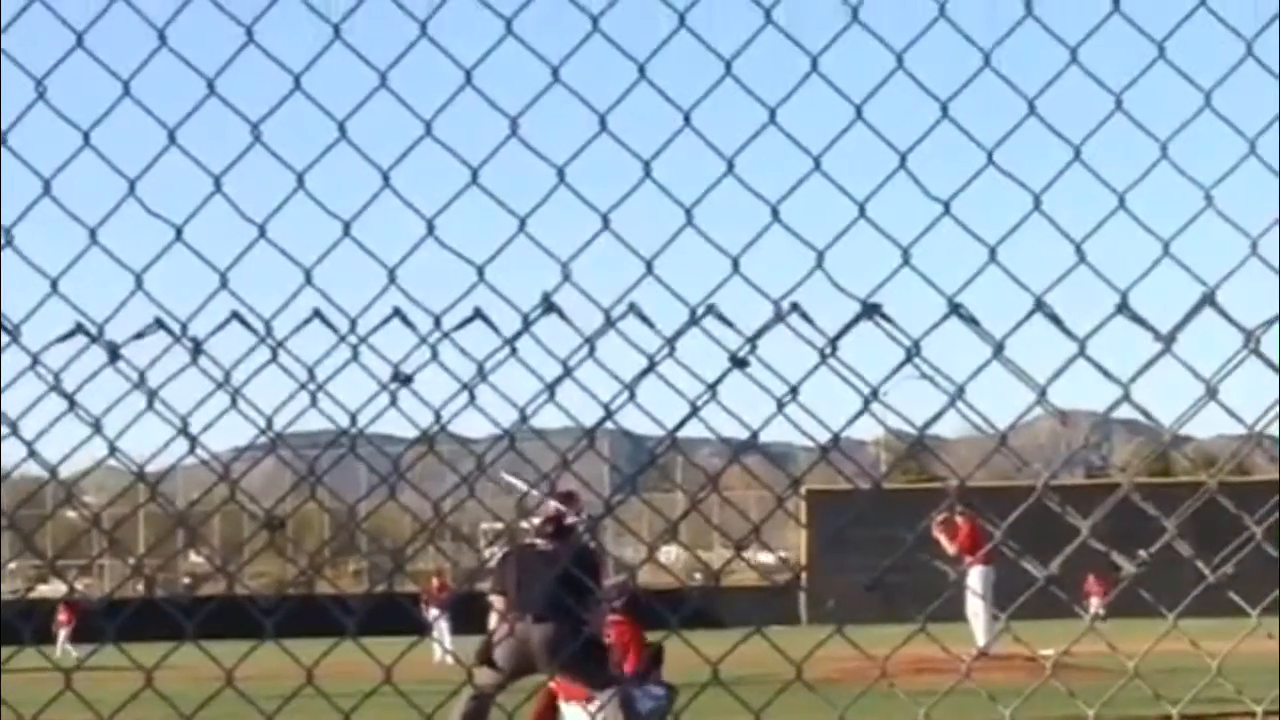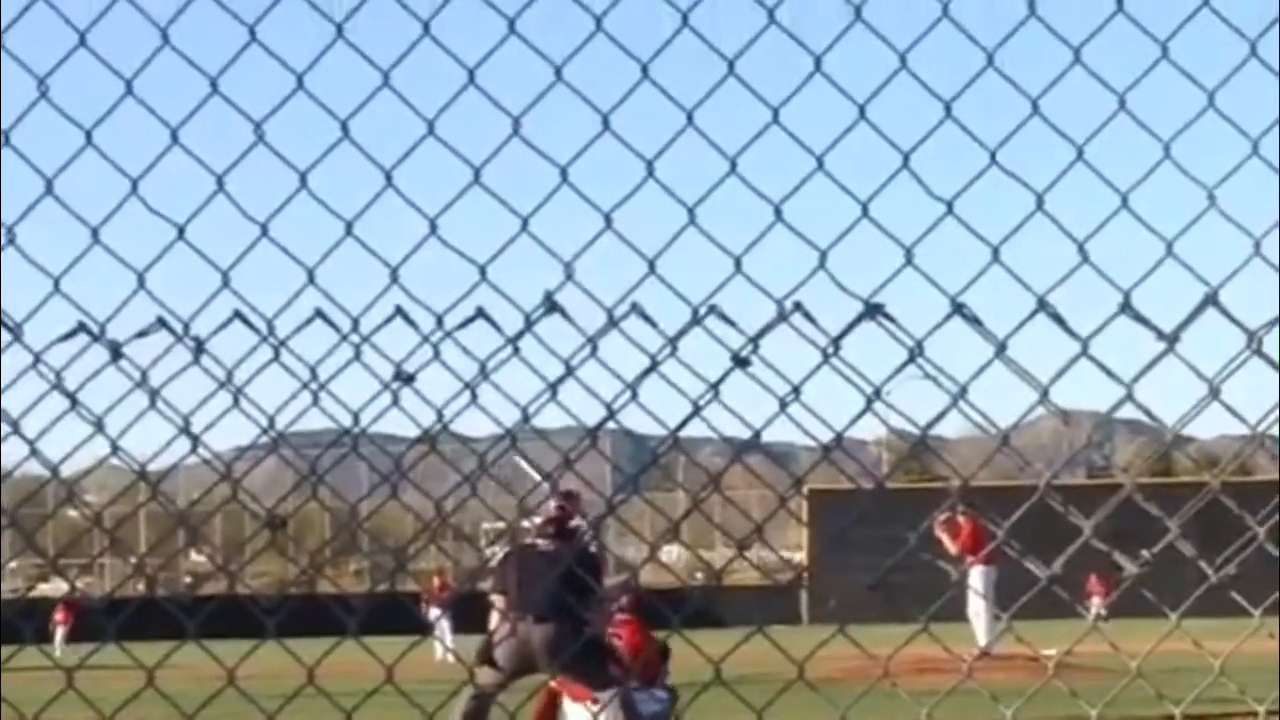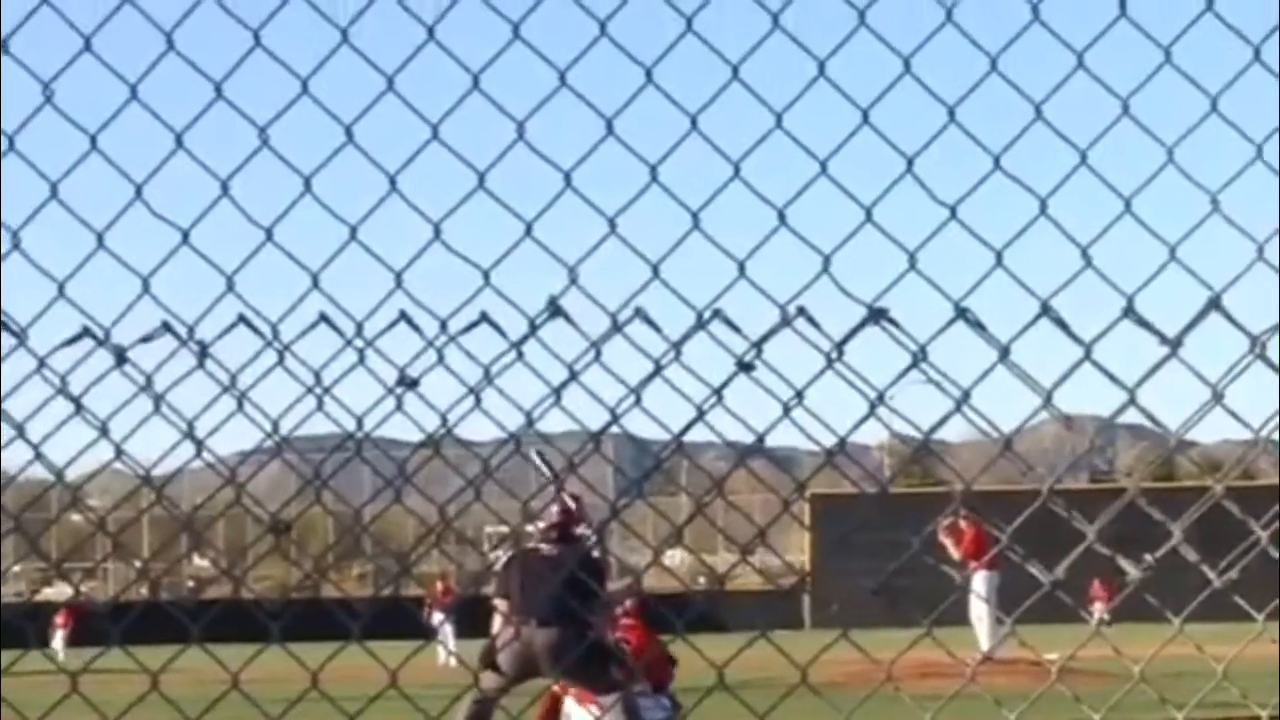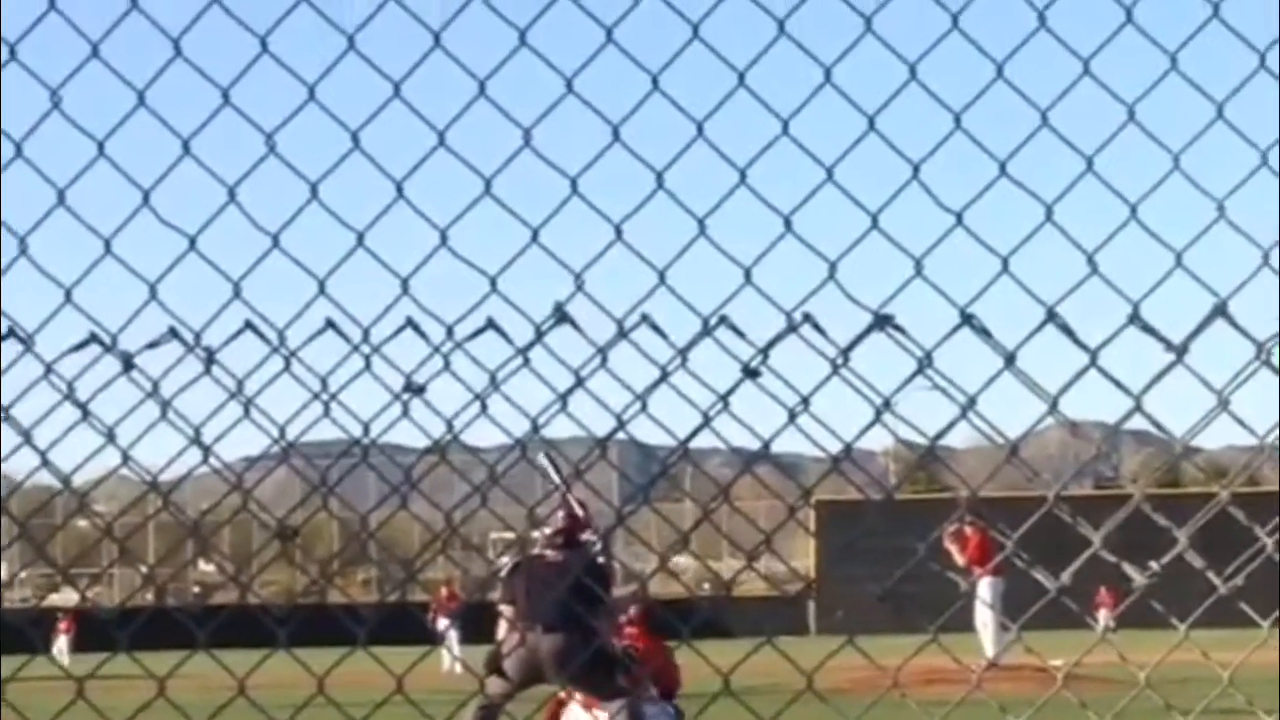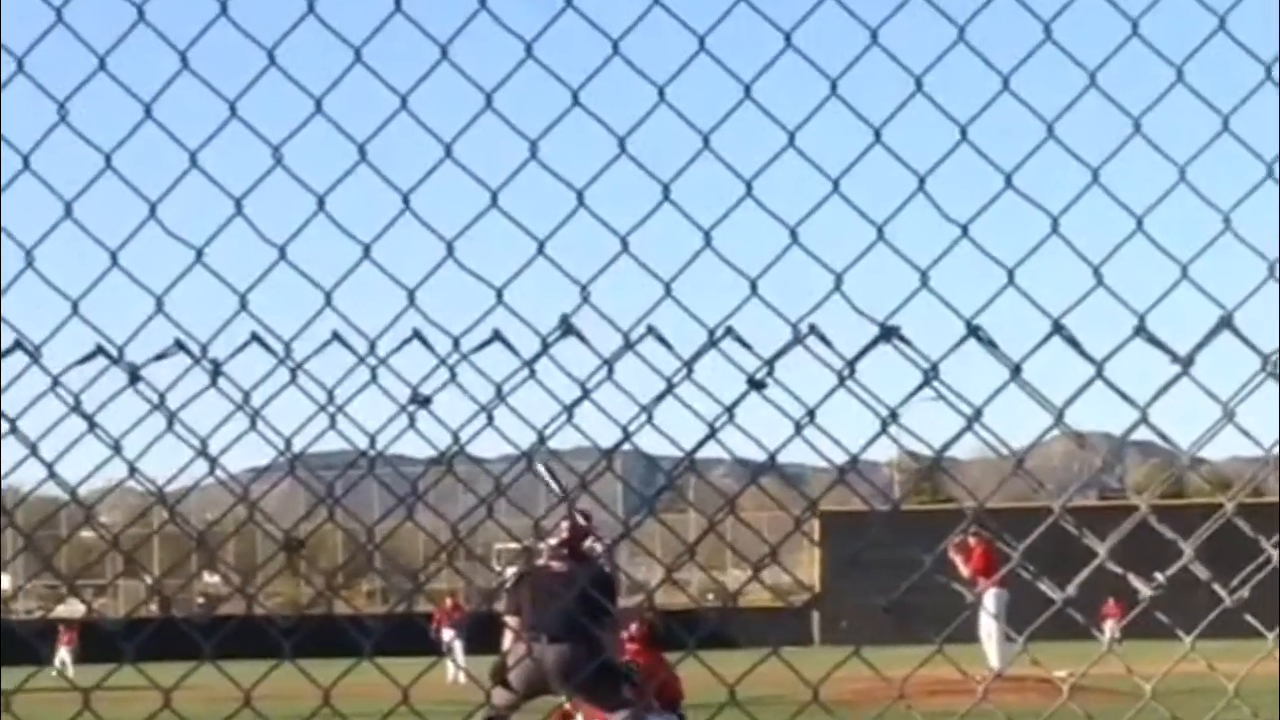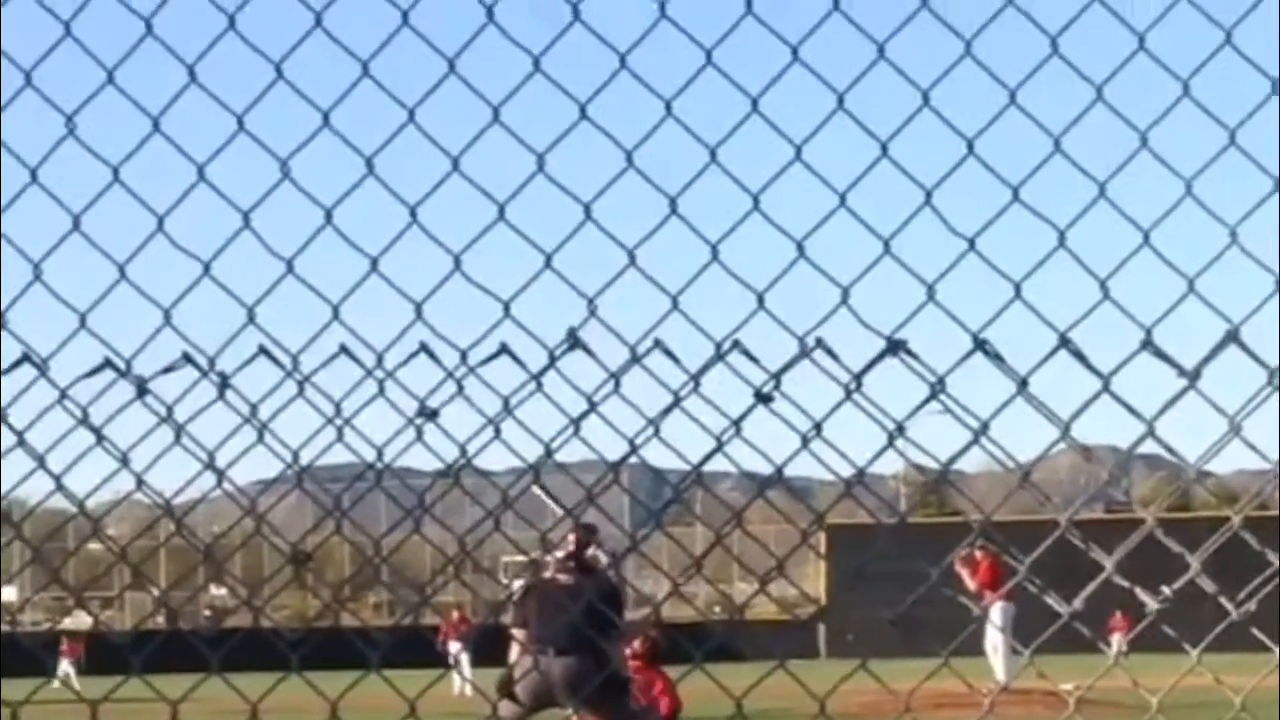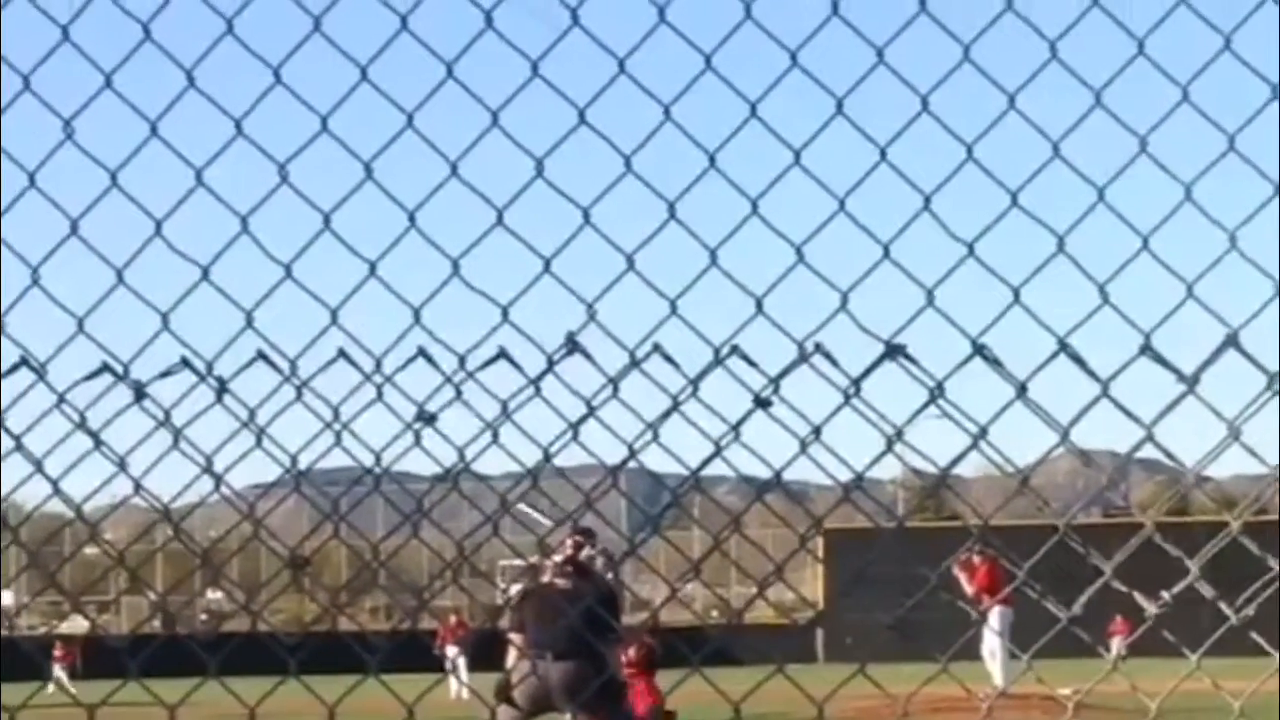
dt=0.1s
person 1, frame 1
left shoulder: (512, 556)
right shoulder: (582, 554)
left elbow: (497, 606)
right elbow: (591, 607)
left wrist: (491, 642)
right wrist: (595, 645)
left hip: (513, 635)
right hip: (560, 634)
left knee: (479, 691)
right knee: (610, 686)
person 1, frame 2
left shoulder: (513, 556)
right shoulder: (583, 556)
left elbow: (499, 605)
right elbow: (592, 607)
left wrist: (492, 643)
right wrist: (597, 646)
left hip: (514, 636)
right hip: (559, 634)
left knee: (479, 690)
right knee: (611, 687)
person 1, frame 3
left shoulder: (517, 560)
right shoulder: (585, 561)
left elbow: (501, 611)
right elbow: (596, 613)
left wrist: (494, 649)
right wrist: (605, 647)
left hip: (518, 642)
right hip: (564, 641)
left knee: (484, 694)
right knee: (616, 690)
person 1, frame 4
left shoulder: (520, 566)
right shoulder: (591, 565)
left elbow: (506, 618)
right elbow: (601, 618)
left wrist: (500, 654)
left hip: (522, 646)
right hip: (568, 645)
person 1, frame 5
left shoulder: (525, 578)
right shoulder: (596, 576)
left elbow: (512, 628)
right elbow: (606, 631)
left wrist: (505, 666)
left hip: (527, 657)
right hip: (573, 656)
person 1, frame 6
left shoulder: (532, 590)
right shoulder: (603, 589)
left elbow: (518, 643)
right elbow: (612, 646)
left wrist: (513, 677)
left hip: (534, 669)
right hip: (579, 669)
person 1, frame 7
left shoulder: (529, 595)
right shoulder: (601, 593)
left elbow: (515, 648)
right elbow: (609, 649)
left wrist: (509, 682)
left hip: (530, 675)
right hip: (578, 672)
